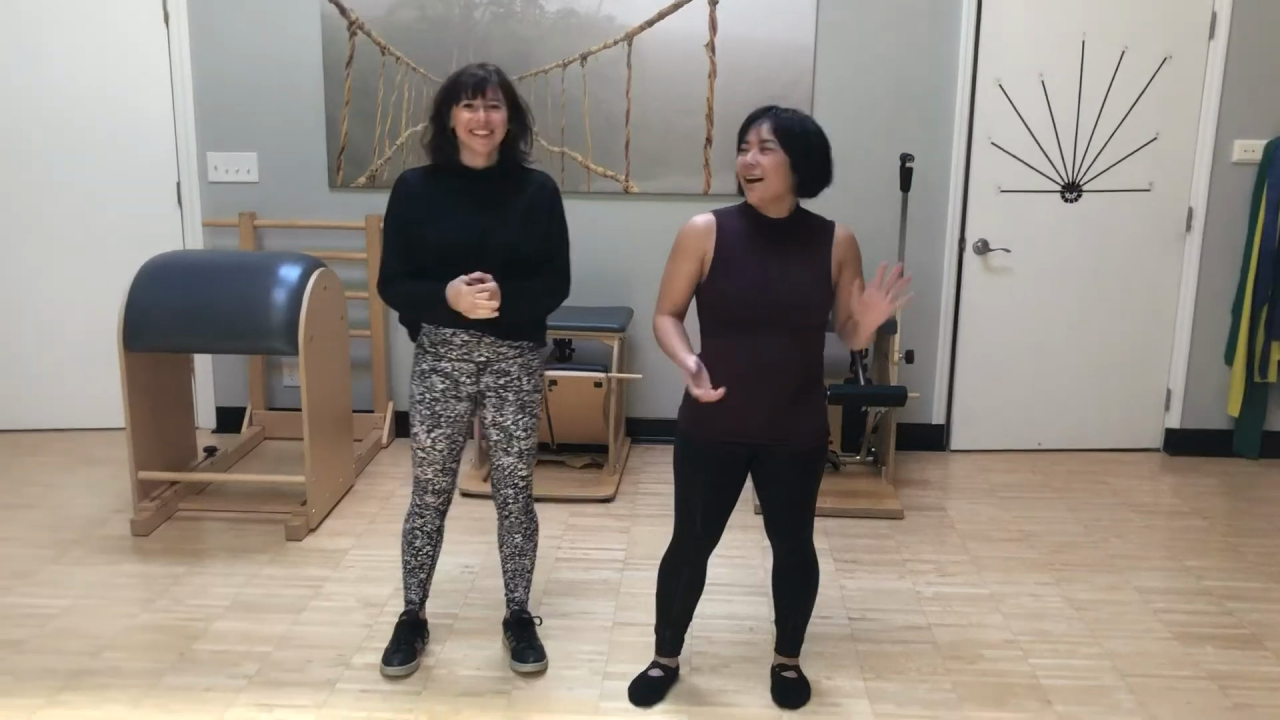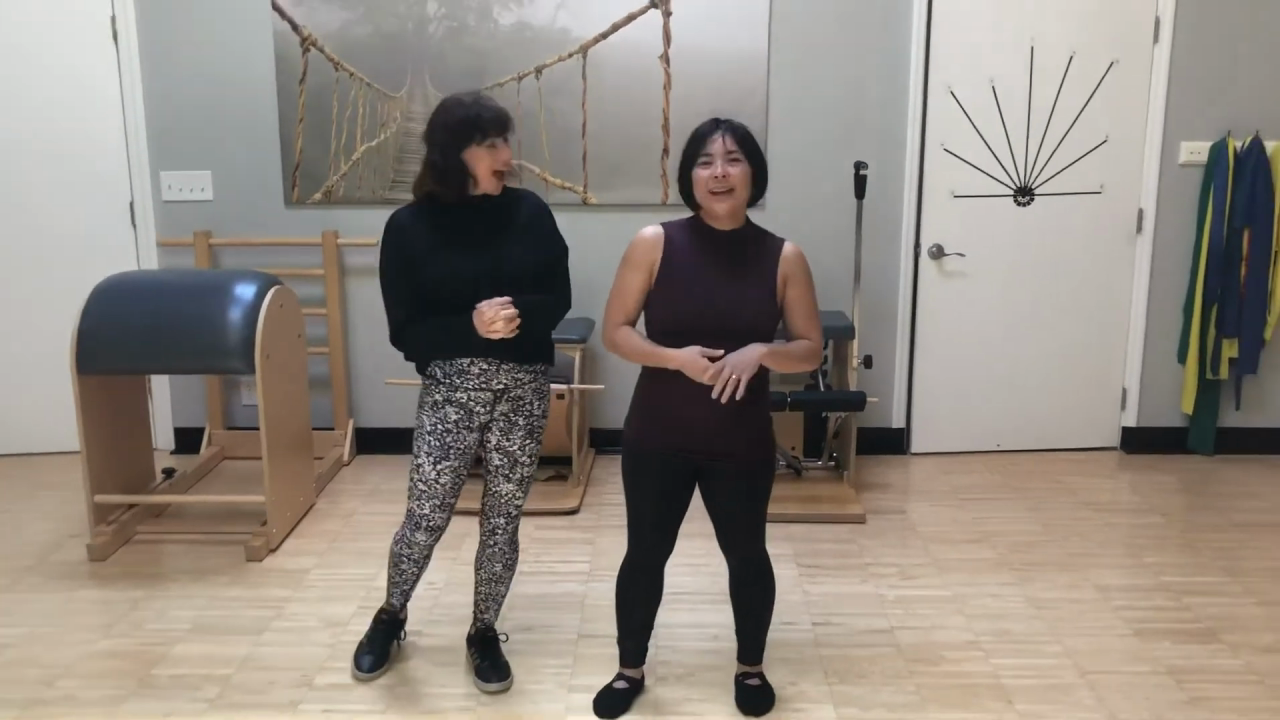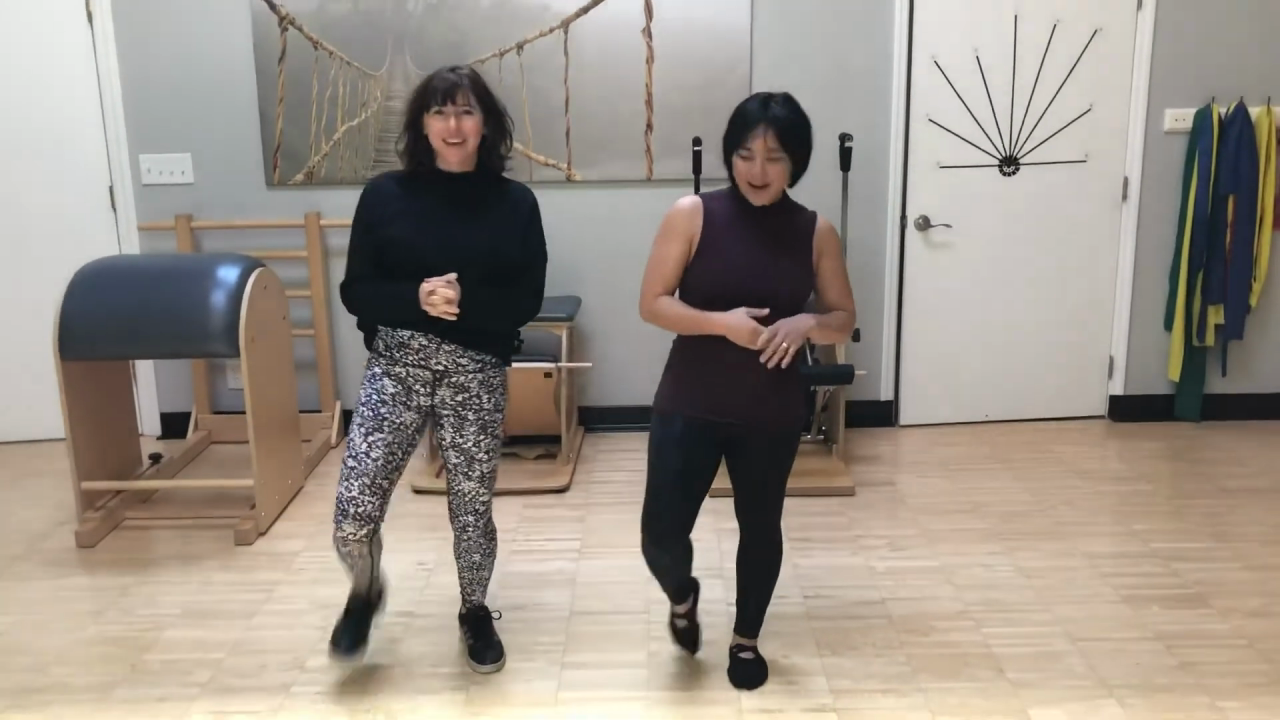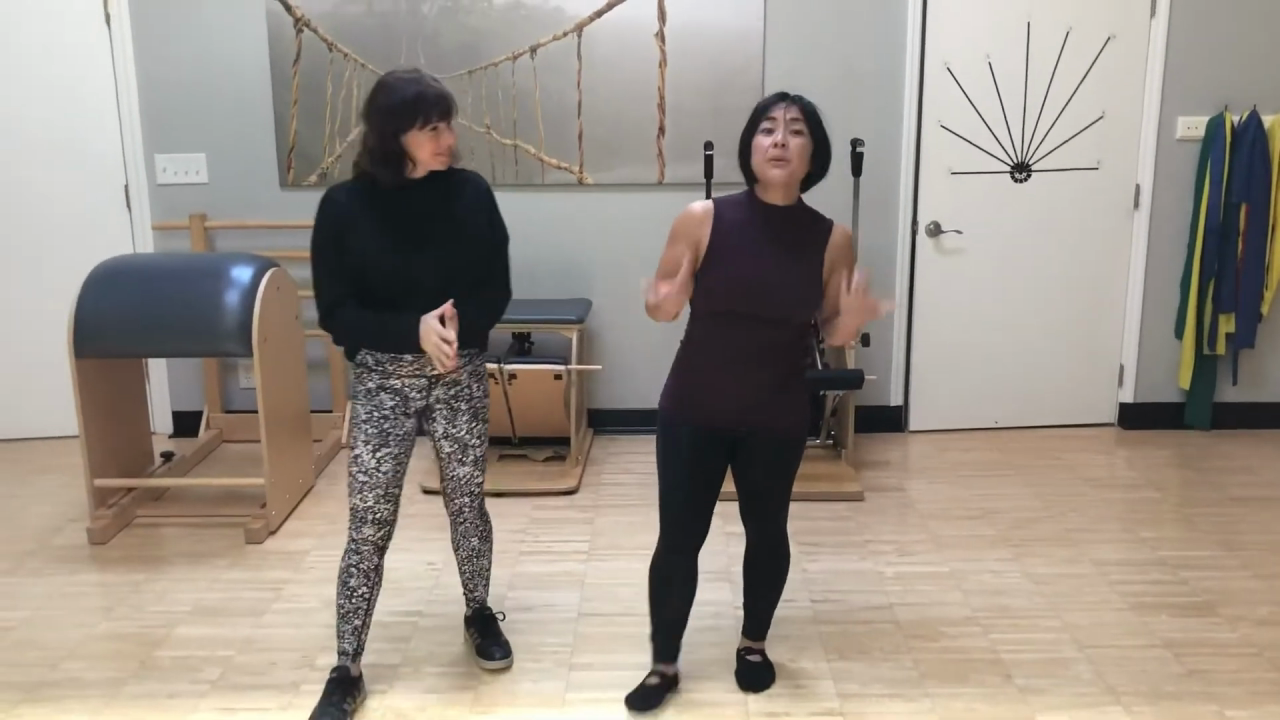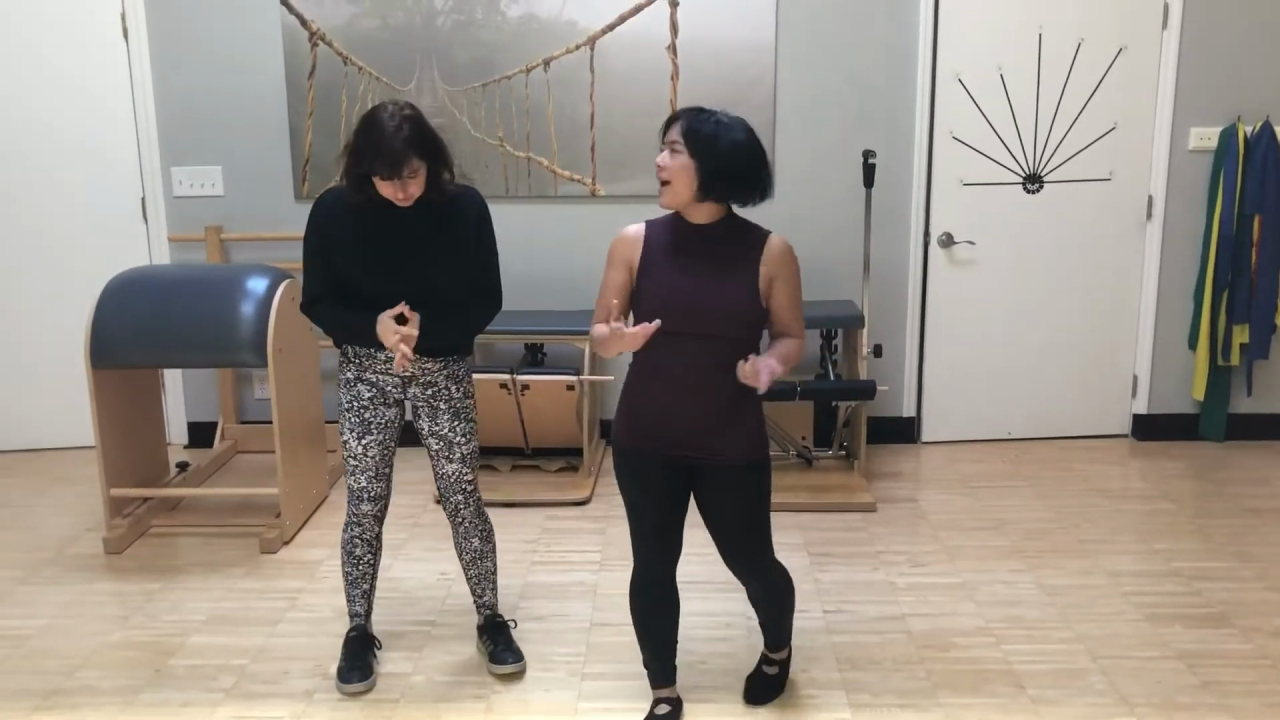
dt=1s
person 1, frame 1
left shoulder: (537, 190)
right shoulder: (416, 188)
left elbow: (556, 284)
right elbow: (392, 283)
left wrist: (504, 296)
right wrist: (447, 296)
left hip: (515, 358)
right hip: (440, 357)
left knee: (514, 492)
right knee: (430, 492)
left ankle: (519, 616)
right ankle: (412, 617)
person 1, frame 2
left shoulder: (530, 212)
right shoulder: (410, 227)
left elbow: (558, 298)
right elbow: (405, 332)
left wrist: (518, 312)
right wrist: (472, 326)
left hip: (524, 386)
right hip: (451, 388)
left knee: (503, 518)
right knee: (426, 515)
left ankle: (484, 633)
right ankle: (390, 617)
person 1, frame 3
left shoulder: (514, 202)
right shoulder: (386, 195)
left elbow: (527, 301)
right elbow: (356, 292)
left wrist: (465, 300)
right wrist: (417, 298)
left hip: (476, 372)
right hip: (396, 365)
left knee: (472, 509)
right knee: (354, 514)
left ankle: (475, 613)
right ankle: (365, 593)
person 1, frame 4
left shoulder: (471, 194)
right shoulder: (345, 206)
left elbow: (497, 289)
right elbow: (335, 312)
left wrist: (460, 325)
right wrist: (414, 329)
left hip: (460, 374)
right hip: (382, 379)
left knee: (467, 503)
right knee: (369, 524)
left ankle: (479, 613)
person 1, frame 5
left shoulder: (464, 208)
right shoulder: (334, 210)
left elbow: (485, 301)
right elbow: (317, 301)
left wrist: (426, 330)
right wrist: (374, 327)
left hip: (443, 371)
right hip: (365, 372)
left knee: (462, 498)
right knee: (365, 504)
left ankle: (490, 619)
right ankle: (359, 631)
person 2, frame 1
left shoulder: (835, 241)
right shoulder: (705, 231)
left elbow: (851, 333)
right elbow: (666, 314)
left wrist: (869, 320)
right wrist: (685, 359)
left hip: (796, 433)
right hip: (711, 428)
left knee: (793, 546)
right knee: (690, 543)
left ankle: (787, 659)
right ankle: (665, 658)
person 2, frame 2
left shoulder: (783, 257)
right shoulder: (654, 244)
left elbow: (811, 348)
right elbow: (615, 329)
left wrist: (759, 353)
right wrist: (676, 358)
left hip: (742, 444)
right hip: (656, 439)
left knee: (747, 555)
right knee: (645, 555)
left ankle: (751, 667)
right ankle: (630, 669)
person 2, frame 3
left shoulder: (815, 231)
right shoulder: (692, 214)
left elbow: (843, 318)
right elbow: (652, 303)
left wrist: (805, 324)
right wrist: (721, 322)
left hip: (772, 411)
right hip: (689, 404)
left knee: (761, 527)
right knee: (662, 530)
left ankle: (745, 639)
right ankle: (683, 597)
person 2, frame 4
left shoulder: (831, 239)
right shoulder: (703, 218)
left elbow: (831, 333)
right elbow: (660, 308)
left wrist: (852, 318)
right wrist: (669, 298)
left hip: (777, 418)
right hip: (693, 410)
left knee: (767, 531)
right knee: (679, 537)
left ankle: (753, 643)
right ankle: (664, 663)
person 2, frame 5
left shoulder: (770, 251)
right shoulder: (636, 241)
left elbow: (789, 336)
right elbow: (599, 331)
left wrist: (772, 364)
right wrist: (614, 339)
left hip: (733, 443)
right hip: (646, 439)
left knee: (751, 561)
right knee: (653, 566)
left ankle: (777, 650)
